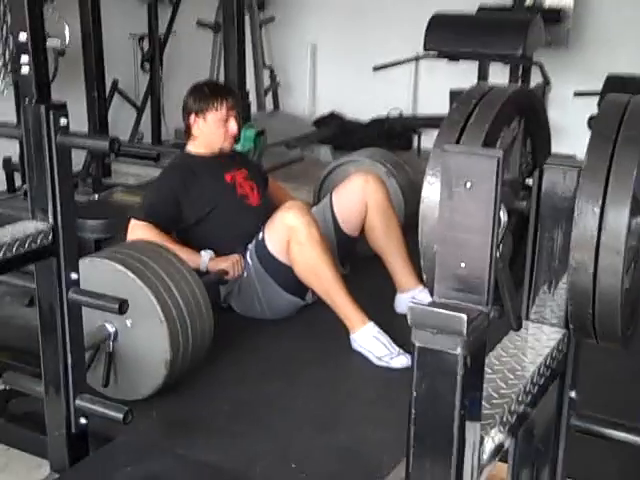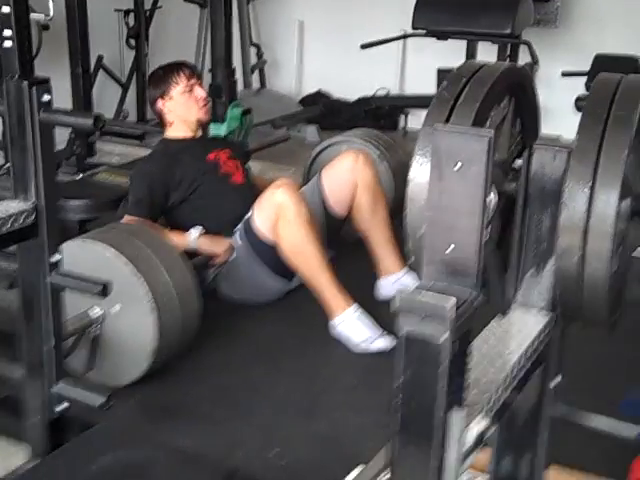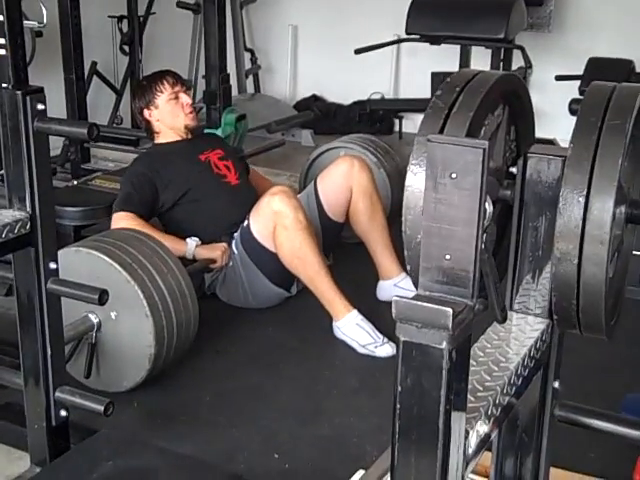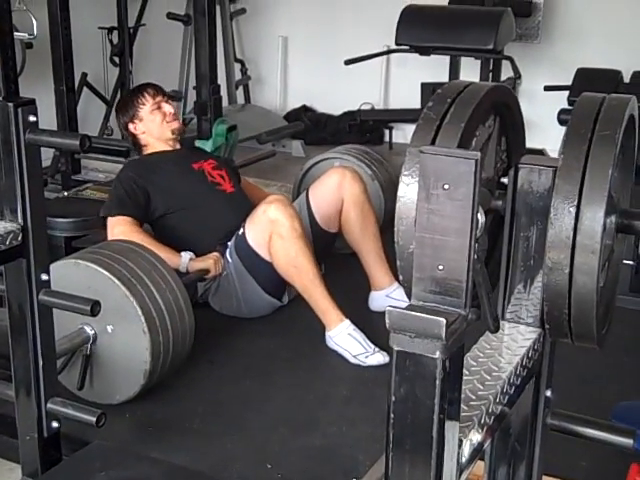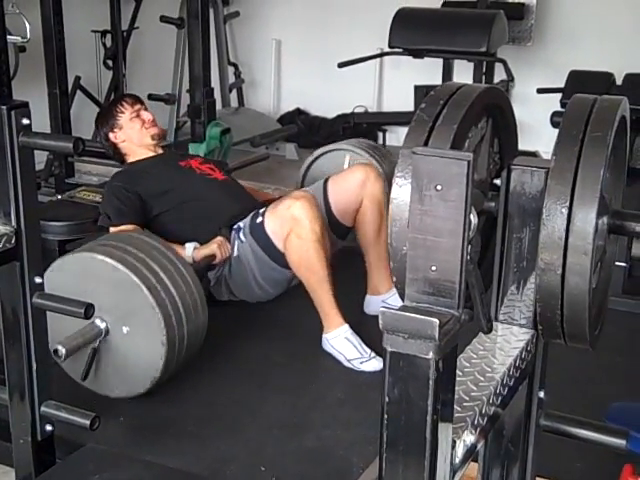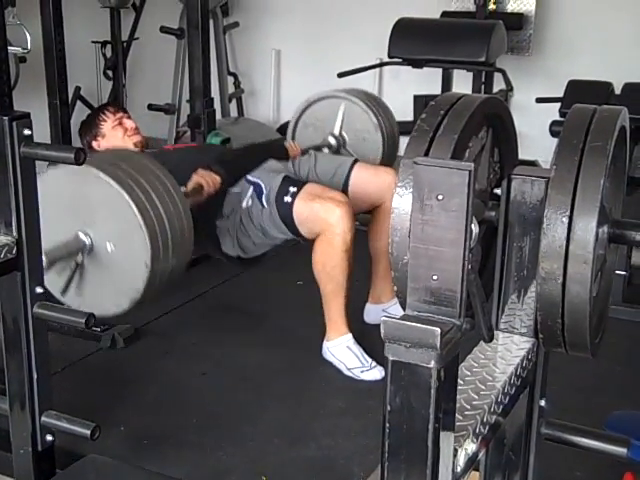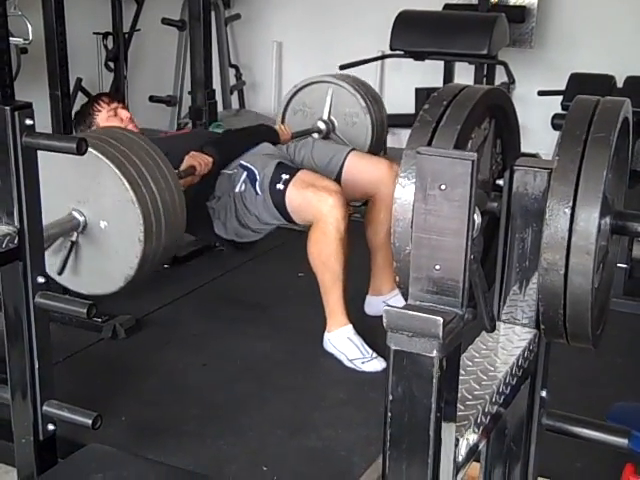
dt=0.5s
person 1, frame 1
left shoulder: (235, 159)
right shoulder: (175, 180)
right elbow: (137, 238)
left wrist: (312, 222)
right wrist: (205, 261)
left hip: (294, 257)
right hip: (249, 280)
left knee: (364, 185)
right knee: (294, 216)
left ankle: (410, 292)
right ankle: (361, 330)
person 1, frame 2
left shoulder: (221, 145)
right shoulder: (156, 167)
left wrist: (300, 206)
right wrist: (196, 240)
left hip: (284, 240)
right hip: (237, 263)
left knee: (354, 164)
right knee: (283, 192)
left ankle: (392, 277)
right ankle: (343, 315)
person 1, frame 3
left shoulder: (211, 142)
right shoulder: (148, 168)
right elbow: (122, 227)
left wrist: (299, 207)
right wrist: (194, 248)
left hip: (283, 242)
right hip: (234, 267)
left knee: (350, 168)
right knee: (279, 202)
left ankle: (393, 281)
right ankle: (346, 318)
person 1, frame 4
left shoulder: (199, 155)
right shoulder: (137, 175)
left elbow: (242, 187)
right elbow: (120, 233)
left wrist: (297, 216)
right wrist: (187, 261)
left hip: (279, 255)
right hip: (227, 275)
left knee: (342, 179)
right knee: (276, 210)
left ankle: (385, 290)
right ankle: (338, 328)
person 1, frame 5
left shoulder: (187, 157)
right shoulder: (125, 184)
left wrist: (286, 198)
right wrist: (191, 252)
left hip: (267, 223)
right hip: (234, 253)
left knee: (364, 178)
right knee: (301, 209)
left ankle: (381, 295)
right ankle: (335, 331)
person 1, frame 6
left shoulder: (166, 157)
left wrist: (284, 148)
right wrist: (190, 190)
right hip: (242, 198)
left knee: (391, 183)
right knee: (336, 214)
left ankle: (382, 302)
right ankle: (338, 340)
person 1, frame 7
left shoulder: (159, 146)
left wrist: (274, 133)
right wrist: (183, 174)
right hip: (235, 183)
left knee: (385, 174)
right knee: (329, 202)
left ankle: (383, 293)
right ankle: (338, 331)
